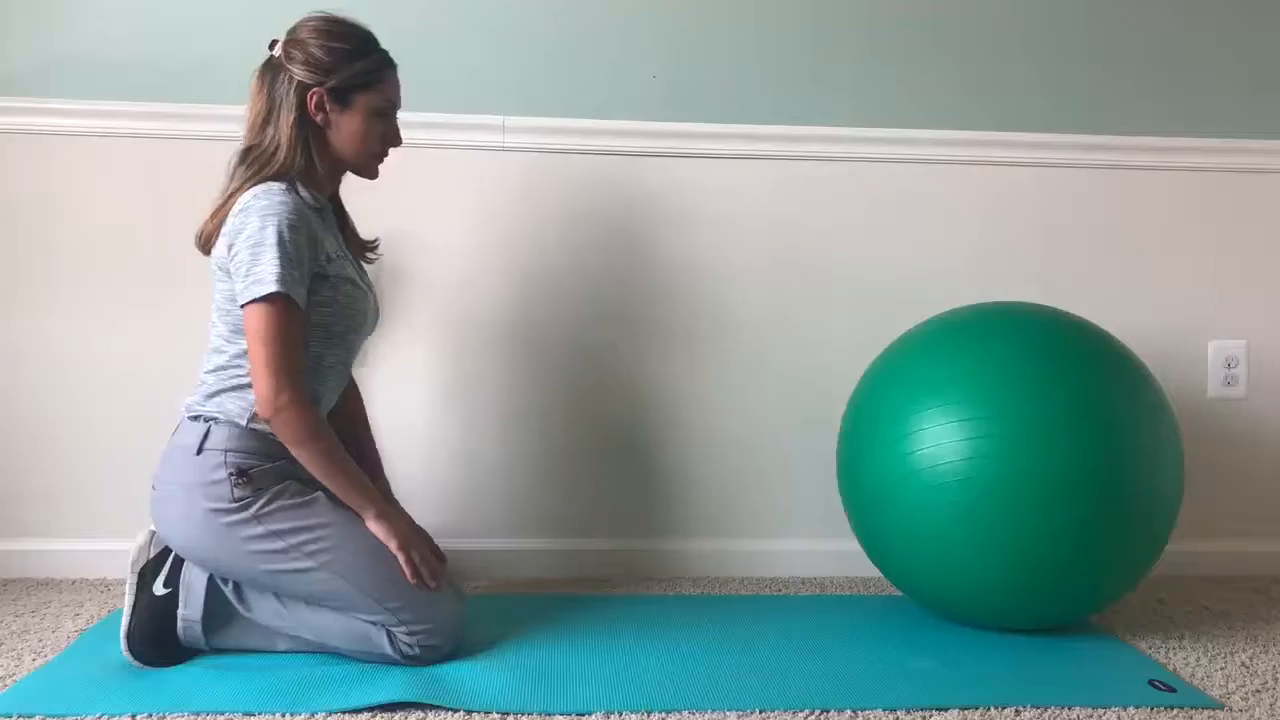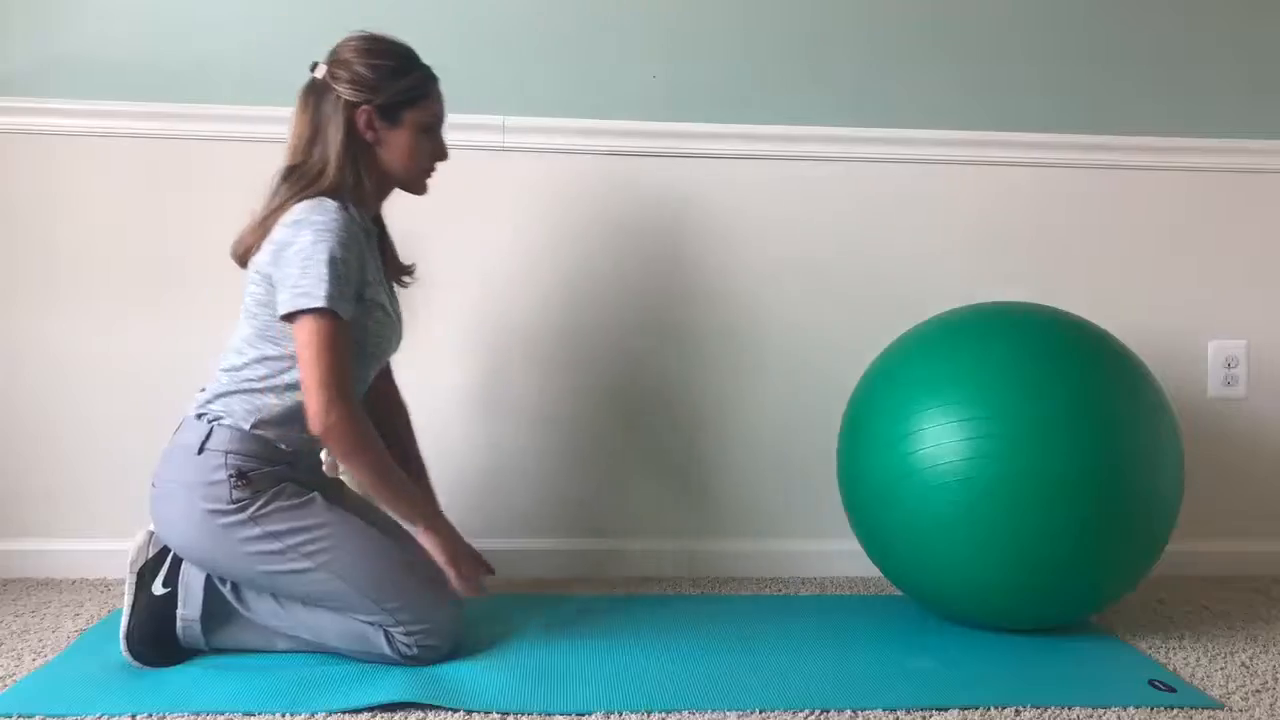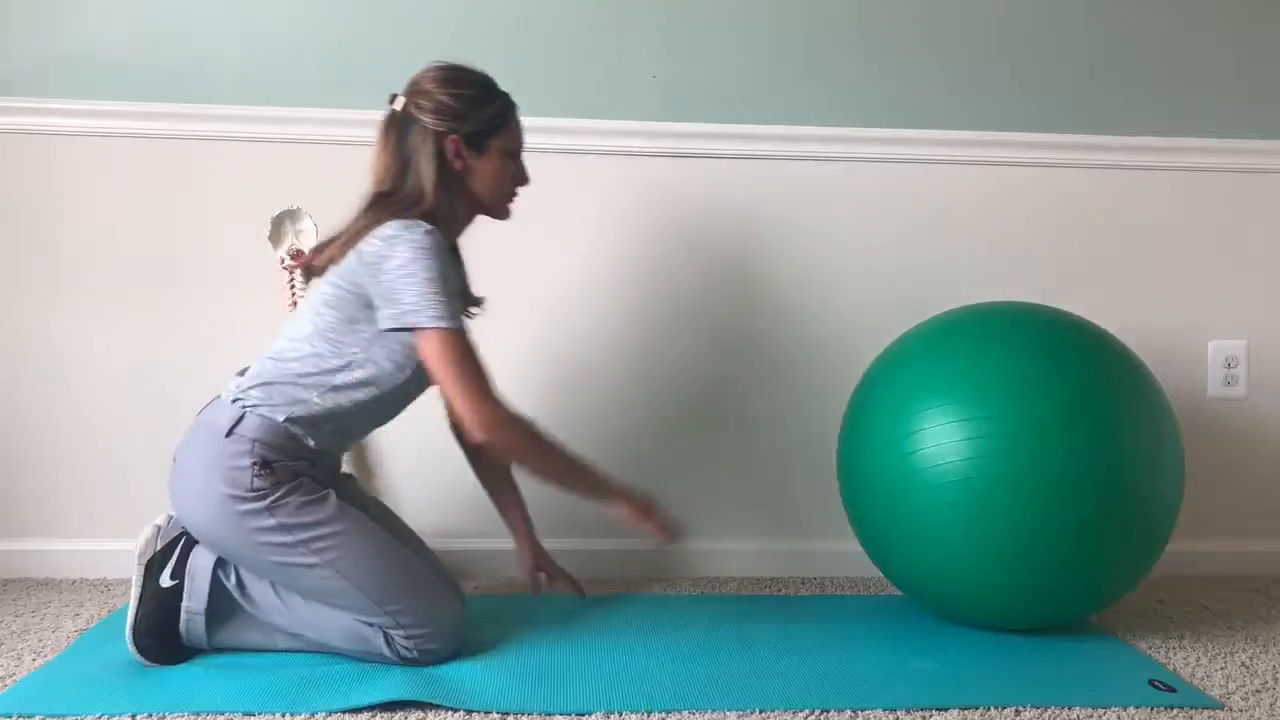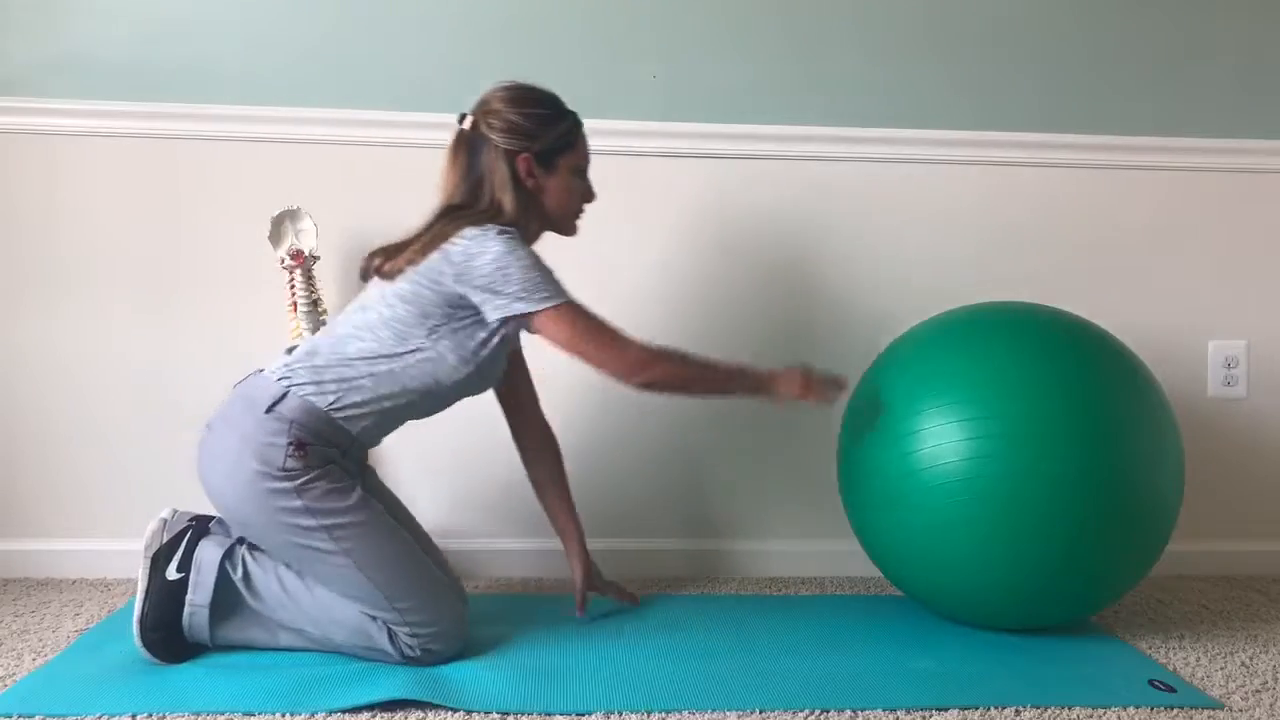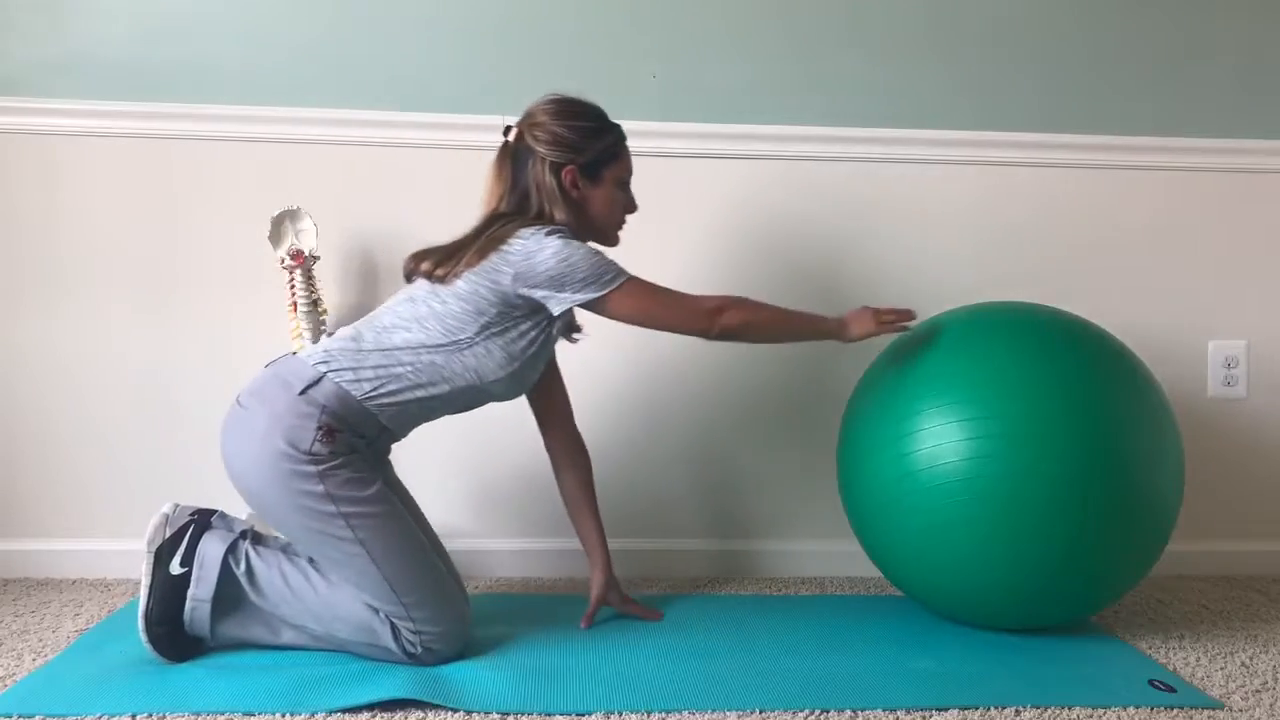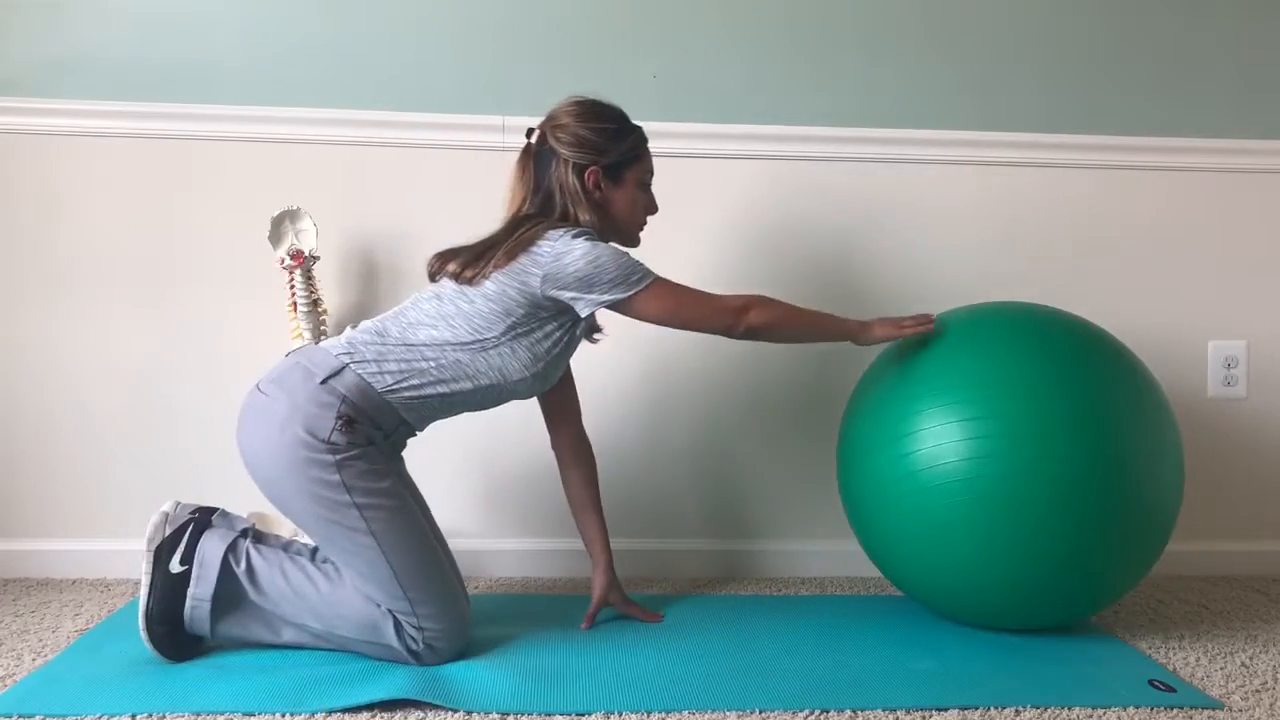
dt=0.2s
person 1, frame 1
left shoulder: (315, 211)
right shoulder: (276, 212)
left elbow: (332, 378)
right elbow: (280, 401)
left wrist: (383, 507)
right wrist: (381, 515)
left hip: (266, 472)
right hip: (229, 482)
left knee: (421, 584)
right knee: (432, 625)
left ankle: (196, 575)
right ankle: (196, 602)
person 1, frame 2
left shoulder: (357, 227)
right shoulder: (323, 229)
left elbow: (376, 390)
right elbow: (330, 415)
left wrist: (428, 521)
right wrist: (430, 526)
left hip: (271, 473)
right hip: (227, 484)
left knee: (416, 582)
right knee: (431, 624)
left ankle: (201, 571)
right ankle: (197, 604)
person 1, frame 3
left shoulder: (416, 241)
right shoulder: (410, 248)
left elbow: (474, 418)
right elbow: (485, 424)
left wrist: (526, 536)
right wrist: (613, 495)
left hip: (276, 465)
right hip: (239, 470)
left knee: (426, 596)
right knee: (430, 627)
left ankle: (204, 559)
right ankle: (195, 597)
person 1, frame 4
left shoulder: (479, 251)
right shoulder: (491, 254)
left elbow: (531, 432)
right elbow: (637, 366)
left wrist: (579, 556)
right wrist: (769, 383)
left hip: (302, 449)
right hip: (270, 451)
left knee: (426, 600)
right knee: (432, 630)
left ankle: (213, 548)
right ankle: (206, 587)
person 1, frame 5
left shoulder: (525, 262)
right shoulder: (544, 256)
left elbow: (562, 439)
right elbow: (713, 319)
left wrist: (602, 569)
right wrist: (840, 327)
left hip: (310, 433)
right hip: (293, 435)
left knee: (427, 599)
right knee: (434, 630)
left ankle: (218, 546)
right ankle: (207, 580)
person 1, frame 6
left shoulder: (546, 266)
right shoulder: (573, 257)
left elbow: (569, 441)
right elbow: (739, 318)
left wrist: (603, 570)
right wrist: (864, 330)
left hip: (320, 422)
right hip: (311, 423)
left knee: (427, 601)
right knee: (433, 630)
left ankle: (217, 547)
right ankle: (207, 575)
